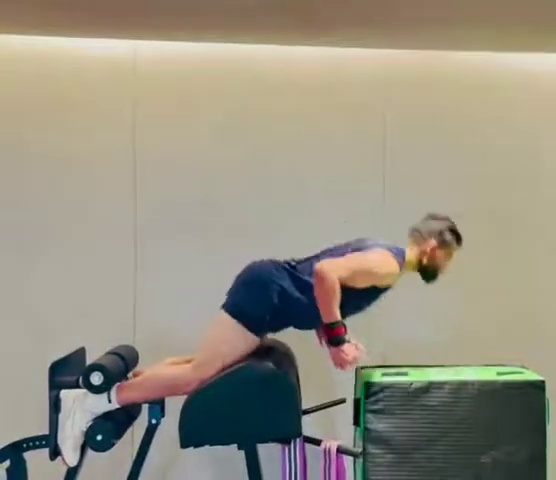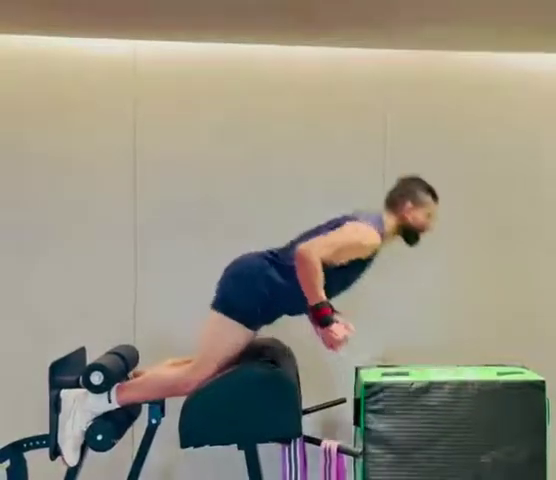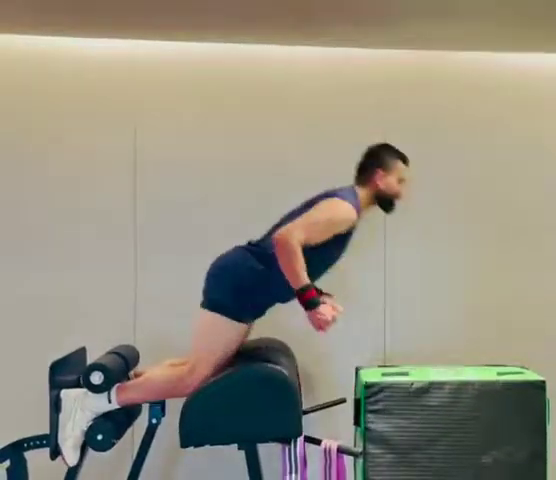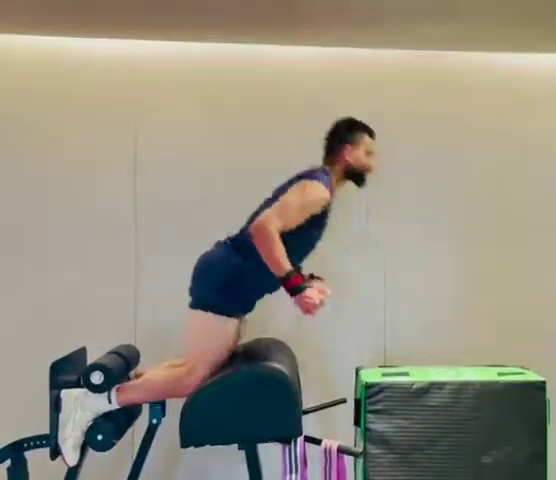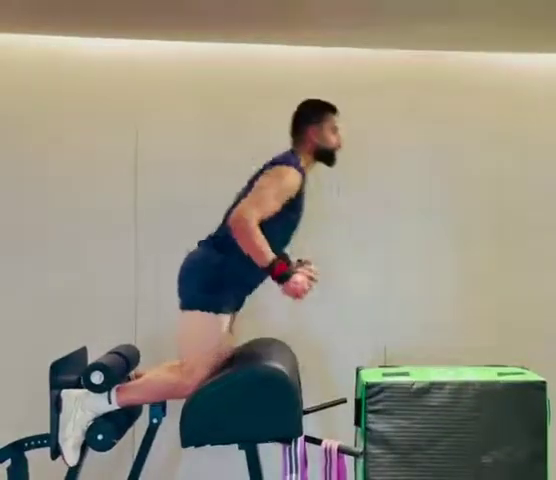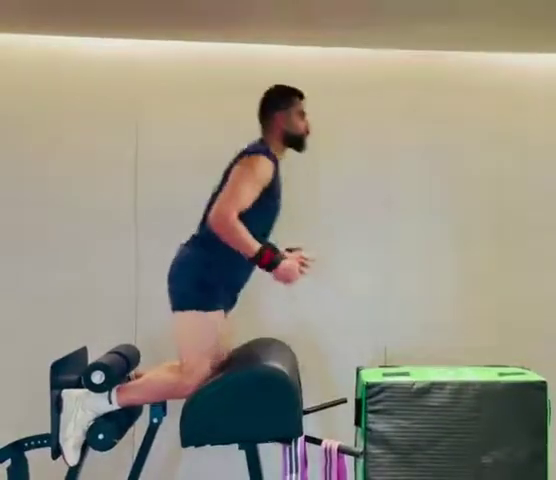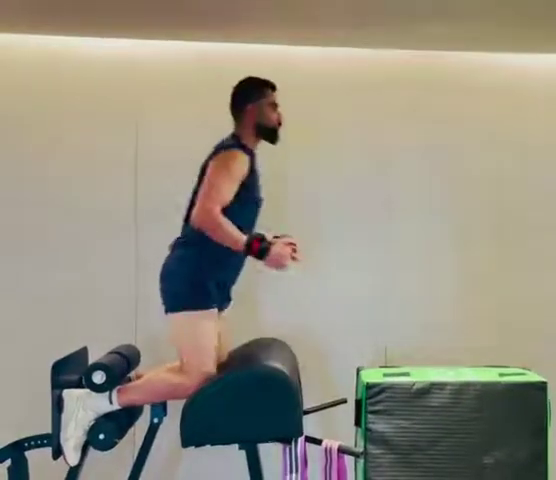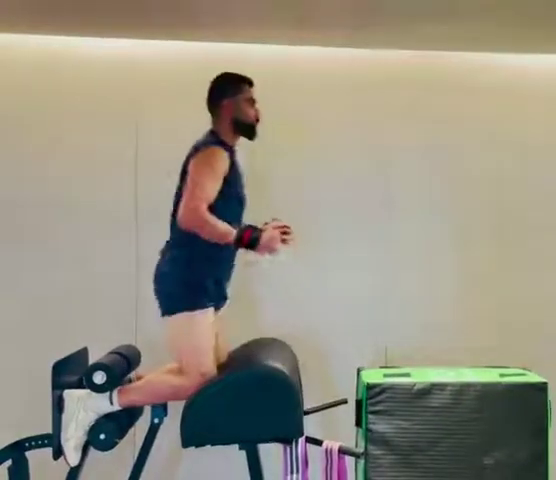
dt=0.1s
person 1, frame 1
left shoulder: (384, 255)
right shoulder: (389, 265)
right elbow: (326, 272)
left wrist: (327, 329)
right wrist: (337, 337)
left hip: (267, 287)
right hip: (264, 293)
left knee: (199, 364)
right knee: (197, 375)
left ankle: (119, 378)
right ankle: (97, 401)
person 1, frame 2
left shoulder: (364, 226)
right shoulder: (369, 234)
right elbow: (307, 255)
left wrist: (324, 313)
right wrist: (324, 319)
left hip: (256, 284)
right hip: (253, 287)
left knee: (203, 365)
right knee: (199, 374)
left ankle: (118, 383)
right ankle: (95, 402)
person 1, frame 3
left shoulder: (343, 204)
right shoulder: (345, 209)
right elbow: (286, 239)
left wrist: (313, 295)
right wrist: (311, 301)
left hip: (241, 281)
right hip: (238, 283)
left knee: (200, 367)
right knee: (193, 378)
left ankle: (115, 379)
right ankle: (95, 403)
person 1, frame 4
left shoulder: (318, 186)
right shoulder: (317, 187)
right elbow: (263, 228)
left wrist: (301, 280)
right wrist: (296, 286)
left hip: (233, 282)
right hip: (225, 280)
left knee: (201, 365)
right knee: (196, 376)
left ankle: (123, 380)
right ankle: (98, 401)
person 1, frame 5
left shoulder: (291, 172)
right shoulder: (288, 172)
right elbow: (241, 221)
left wrist: (288, 266)
right wrist: (281, 273)
left hip: (219, 282)
right hip: (211, 280)
left knee: (211, 367)
right knee: (194, 379)
left ankle: (115, 379)
right ankle: (95, 403)
person 1, frame 6
left shoulder: (264, 161)
right shoulder: (261, 162)
right elbow: (221, 217)
left wrist: (276, 255)
right wrist: (271, 261)
left hip: (214, 280)
right hip: (201, 278)
left knee: (208, 368)
right knee: (198, 378)
left ankle: (122, 382)
right ankle: (96, 402)
person 1, frame 7
left shoulder: (241, 157)
right shoulder: (234, 155)
right elbow: (205, 215)
left wrist: (266, 243)
right wrist: (259, 250)
left hip: (206, 280)
right hip: (193, 279)
left knee: (211, 368)
right knee: (198, 379)
left ankle: (117, 382)
right ankle: (97, 403)
person 1, frame 8
left shoulder: (221, 152)
right shoulder: (213, 153)
right elbow: (191, 216)
left wrist: (257, 232)
right wrist: (252, 239)
left hip: (204, 281)
right hip: (186, 280)
left knee: (213, 368)
right knee: (199, 379)
left ankle: (122, 385)
right ankle: (95, 402)
